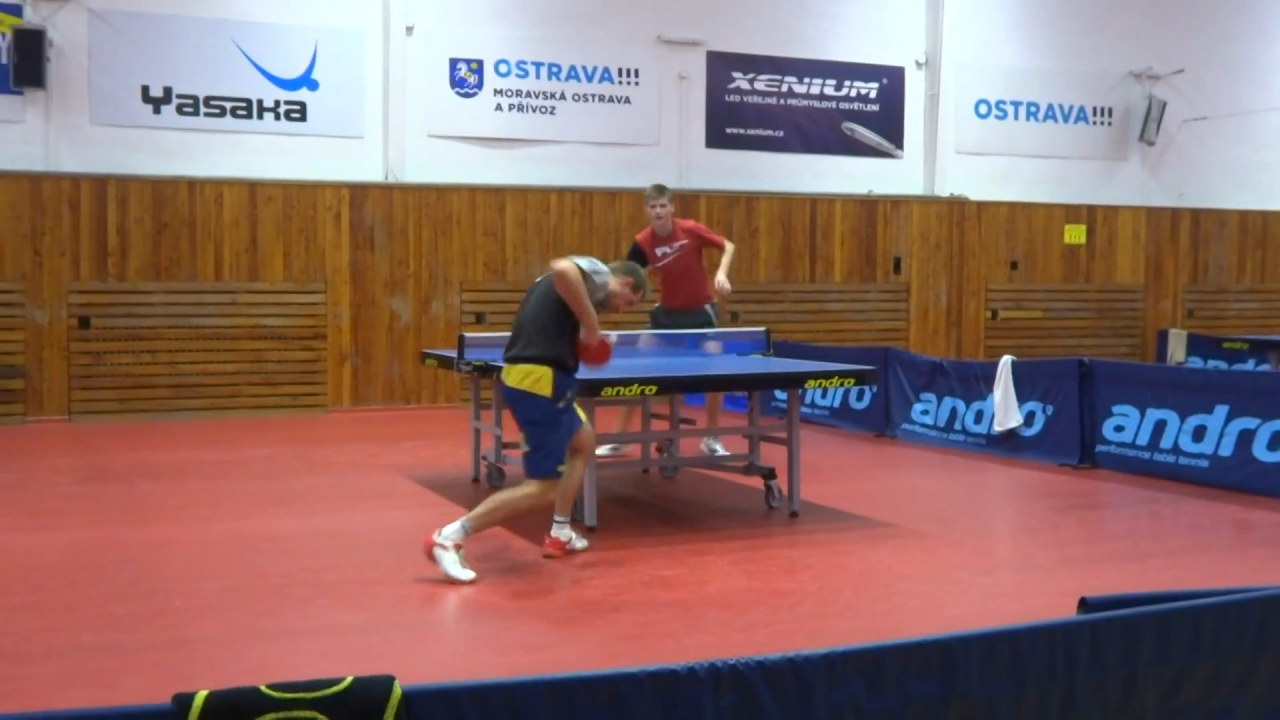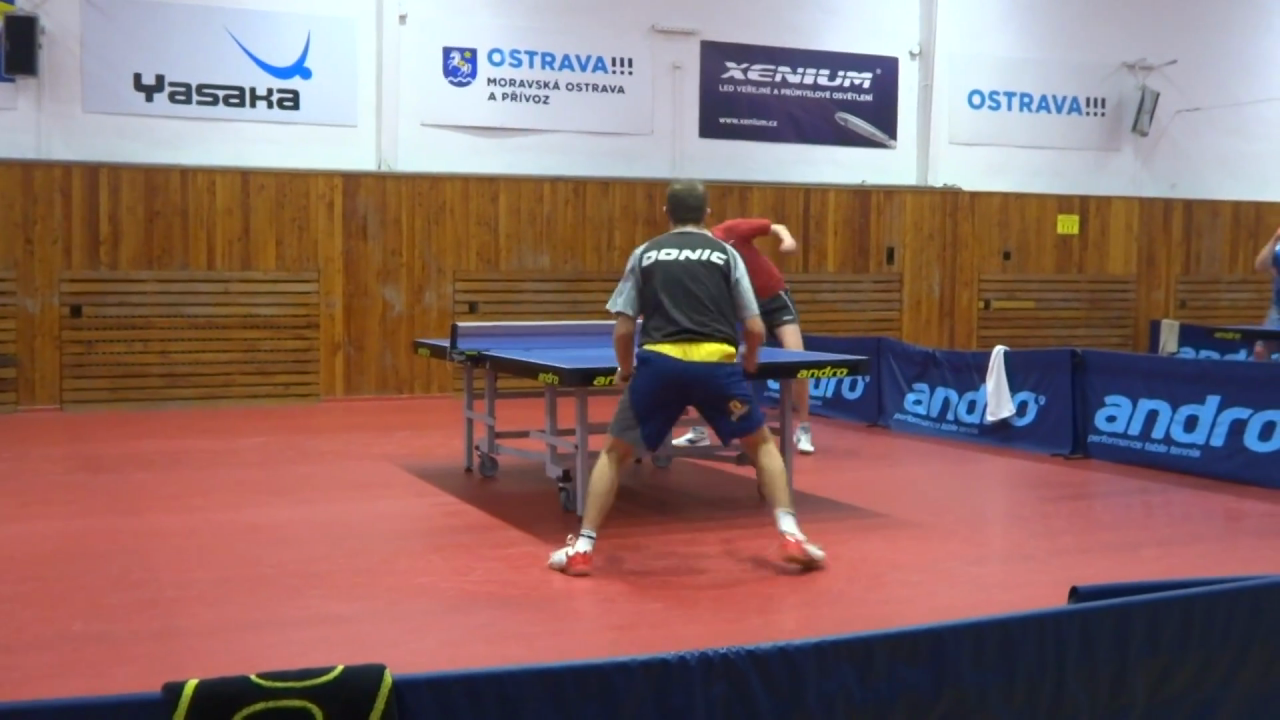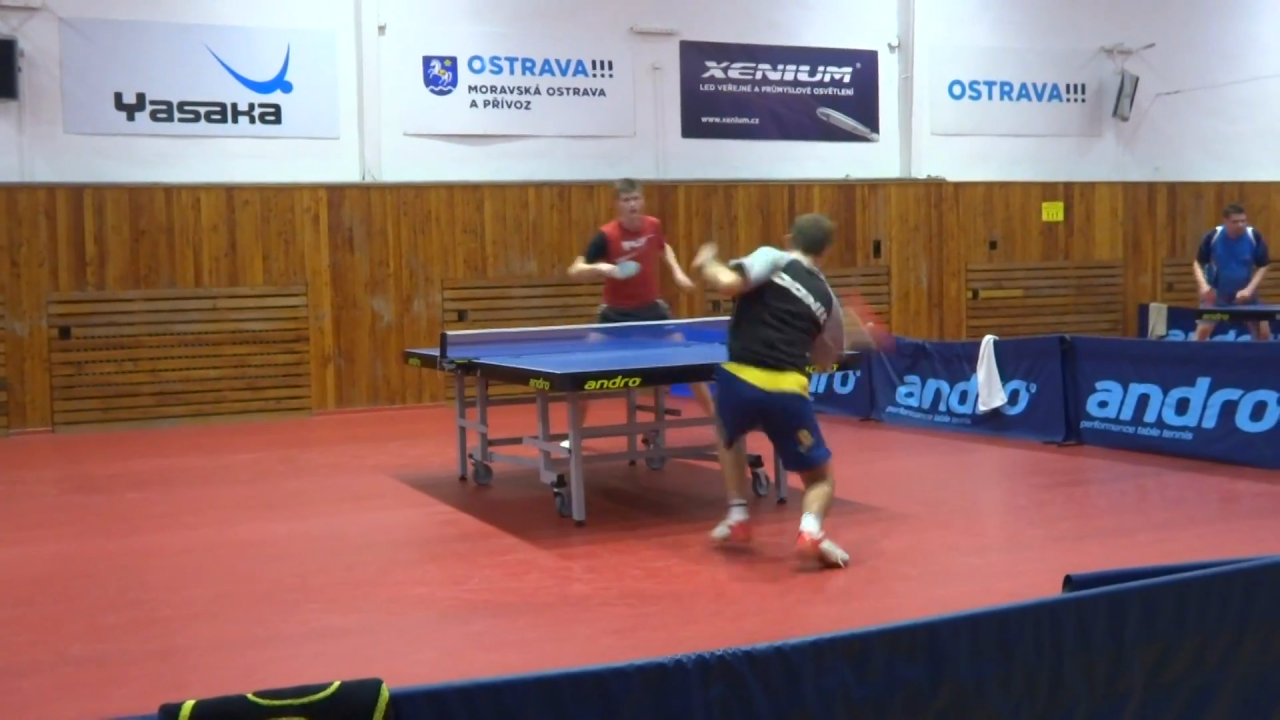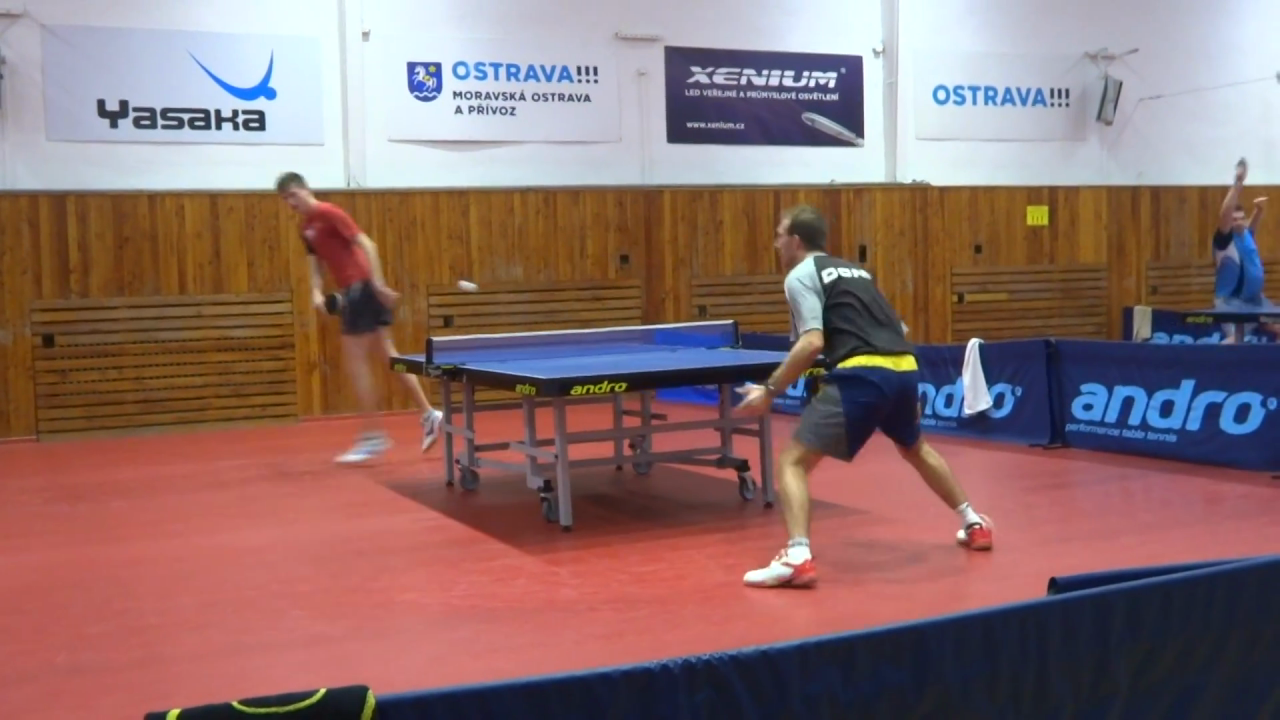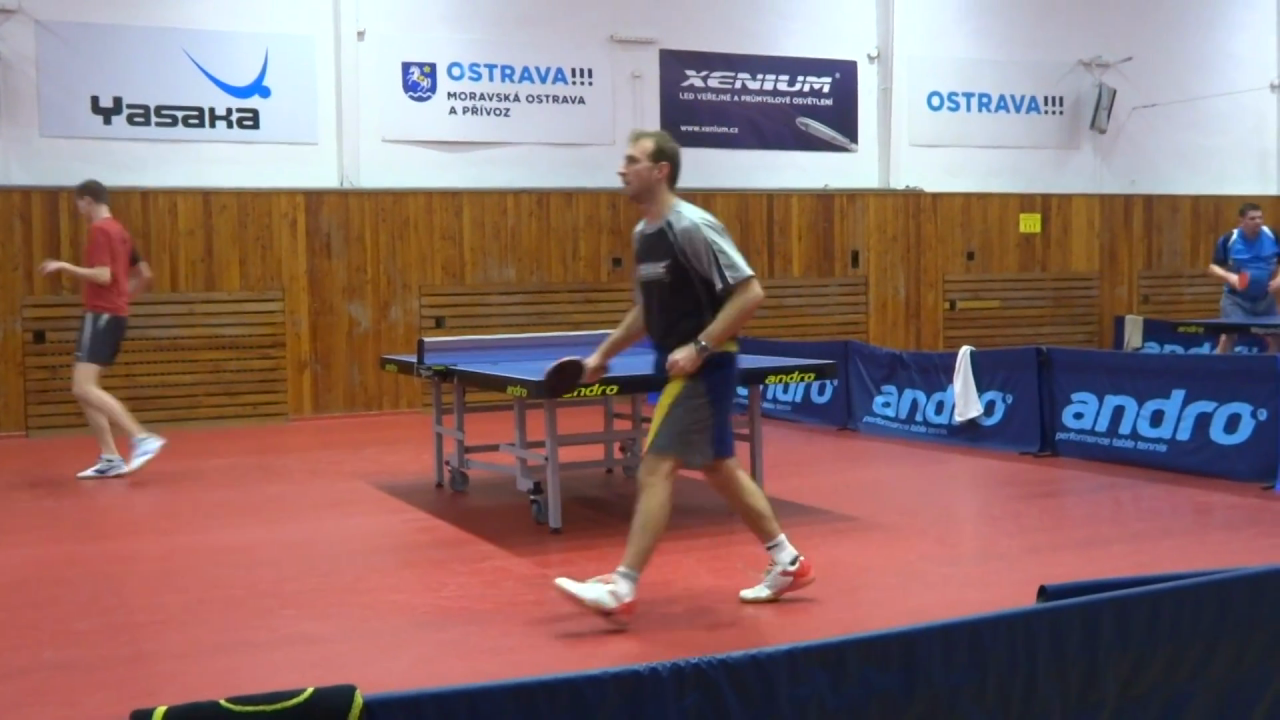
dt=0.7s
person 1, frame 1
left shoulder: (555, 290)
right shoulder: (597, 273)
right elbow: (561, 267)
right wrist: (590, 323)
left hip: (521, 378)
right hip: (538, 383)
left knee: (582, 440)
right knee: (541, 487)
left ankle: (561, 533)
right ankle: (448, 540)
person 1, frame 2
left shoulder: (644, 254)
right shoulder: (727, 254)
left elbow: (623, 328)
right elbow: (755, 329)
left wrist: (626, 370)
right wrist: (750, 358)
left hip: (659, 362)
right hip: (715, 363)
left knee: (613, 454)
right knee: (762, 445)
left ankle: (582, 548)
right ankle: (790, 537)
person 1, frame 3
left shoulder: (771, 258)
right shoulder: (828, 297)
left elbow: (727, 284)
right elbow: (825, 358)
left wrist: (705, 261)
right wrist: (849, 331)
left hip: (740, 385)
right hip: (790, 397)
left knee: (728, 437)
right knee: (820, 478)
left ankle: (737, 516)
right ankle: (811, 531)
person 1, frame 4
left shoulder: (801, 276)
right shoulder: (857, 272)
left elbow: (812, 344)
left wrist: (769, 391)
left hip: (861, 377)
right hip: (904, 371)
left knee: (791, 462)
right knee: (915, 450)
left ankle: (797, 556)
right ankle: (973, 524)
person 1, frame 5
left shoulder: (693, 226)
right shoulder: (645, 232)
left elbow: (750, 294)
left wrist: (698, 348)
right wrist: (603, 353)
left hip: (700, 369)
right hip: (678, 367)
left knee: (656, 469)
right knee: (722, 471)
left ankle: (621, 589)
right ankle: (788, 562)
person 2, frame 1
left shoulder: (691, 229)
right shoulder: (642, 241)
left elbow: (728, 246)
left wrist: (721, 273)
left hip: (701, 308)
right hip: (667, 312)
left ankle: (711, 439)
person 2, frame 2
left shoulder: (731, 230)
left elbow: (777, 227)
left wrist: (788, 239)
left hip: (774, 296)
left ankle: (802, 428)
right ankle: (700, 430)
person 2, frame 3
left shoulder: (654, 226)
right shoulder: (606, 235)
right elbow: (575, 271)
left wrist: (678, 273)
right wrist: (600, 268)
left hip: (650, 308)
right hip: (615, 312)
person 2, frame 4
left shoulder: (327, 212)
right shoulder: (307, 226)
left elbow: (365, 243)
right elbow: (316, 262)
left wrist: (379, 284)
right wrist: (316, 292)
left hip: (360, 288)
right hip: (353, 291)
left knee: (355, 363)
right knee: (388, 358)
left ankle: (372, 437)
right ankle: (429, 415)
person 2, frame 5
left shoulder: (99, 230)
right shoulder: (120, 232)
left elbow: (102, 277)
right elbow: (144, 275)
left wrist: (65, 267)
left hip: (102, 316)
right hip: (116, 317)
left knee: (84, 389)
right knee: (88, 388)
left ankle: (142, 438)
right ankle: (111, 458)
